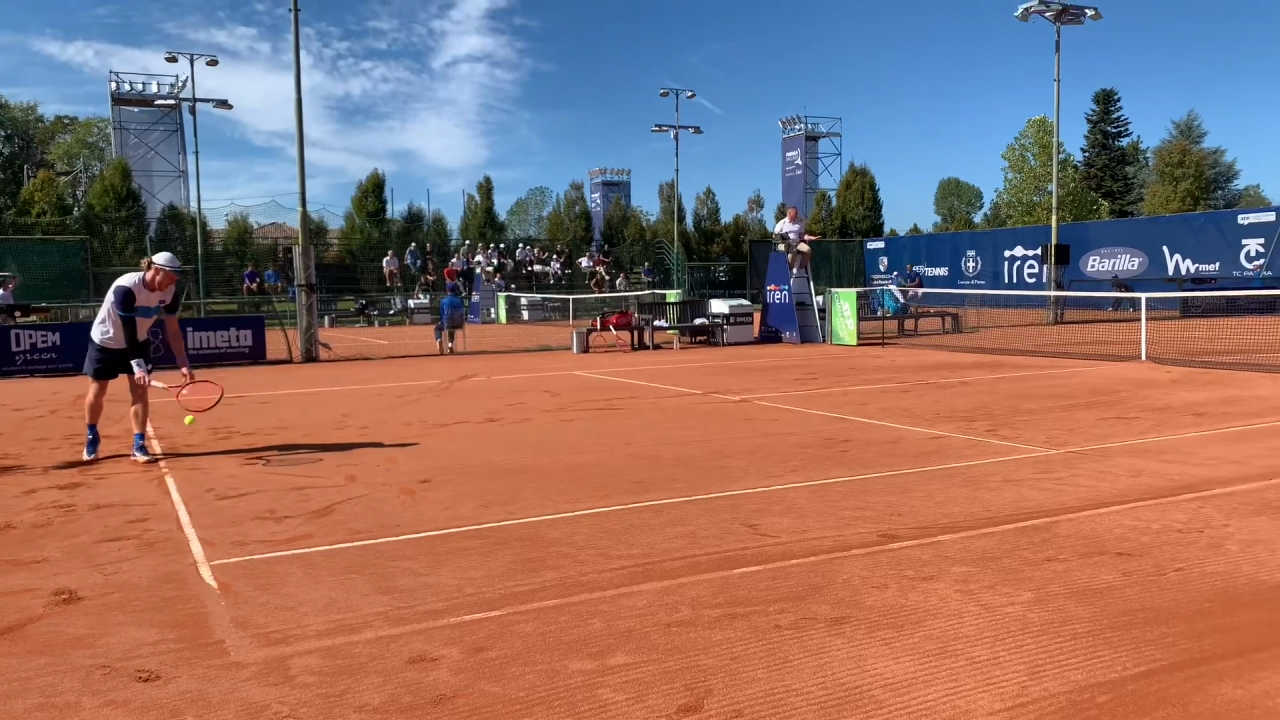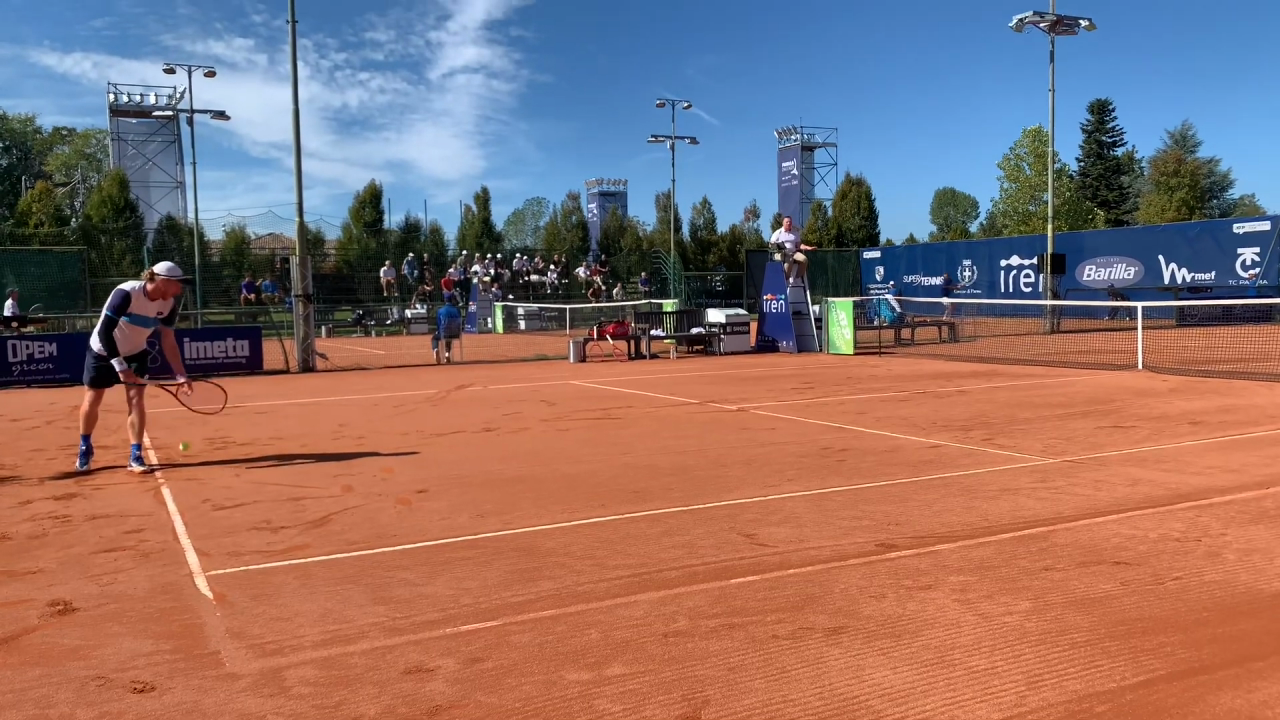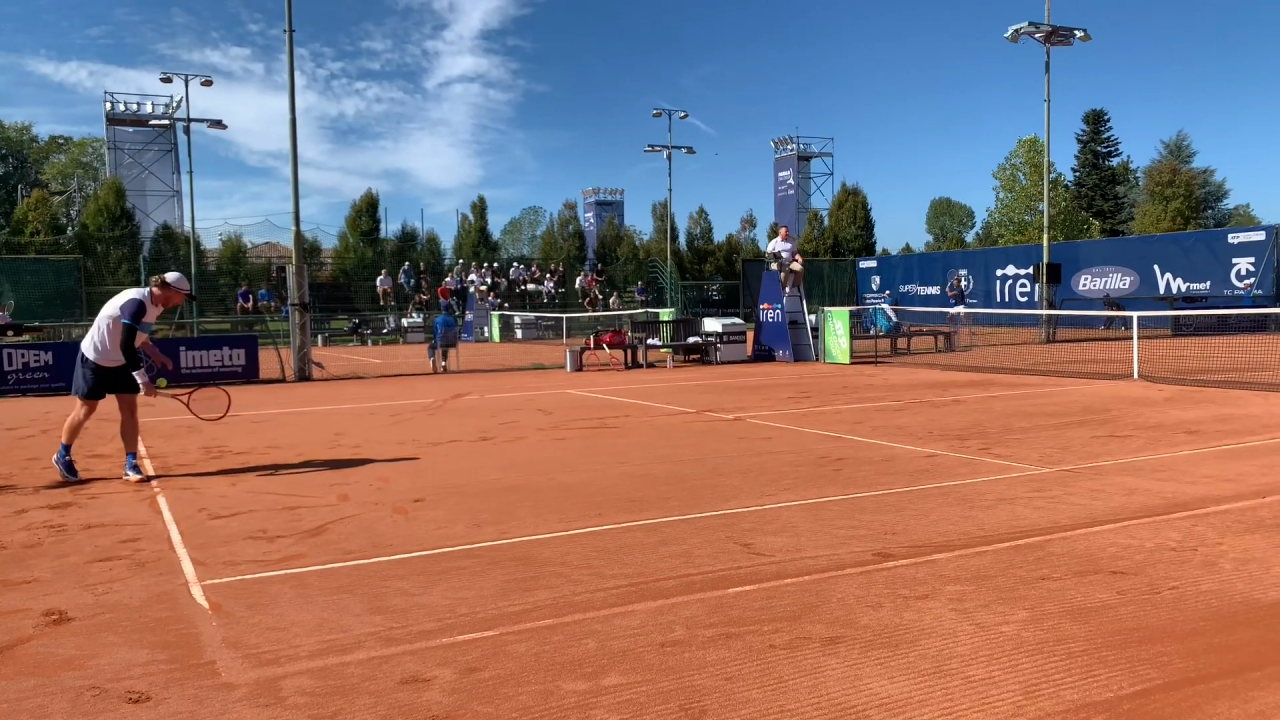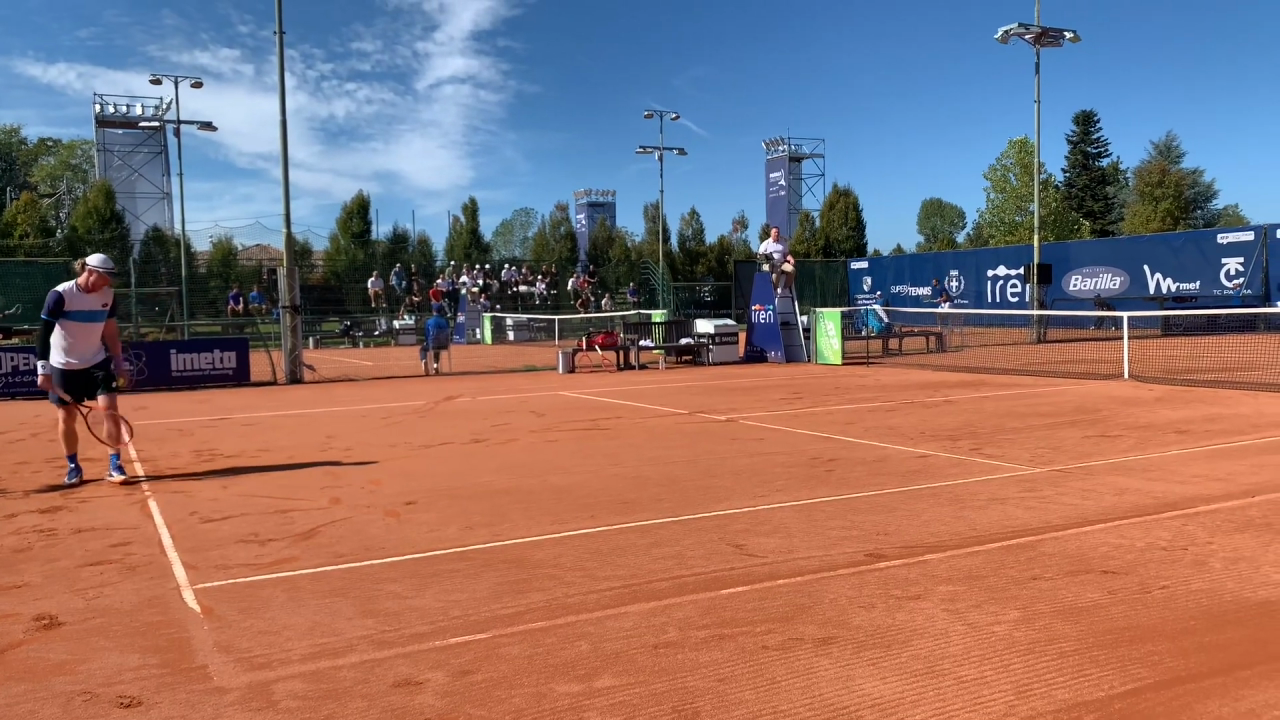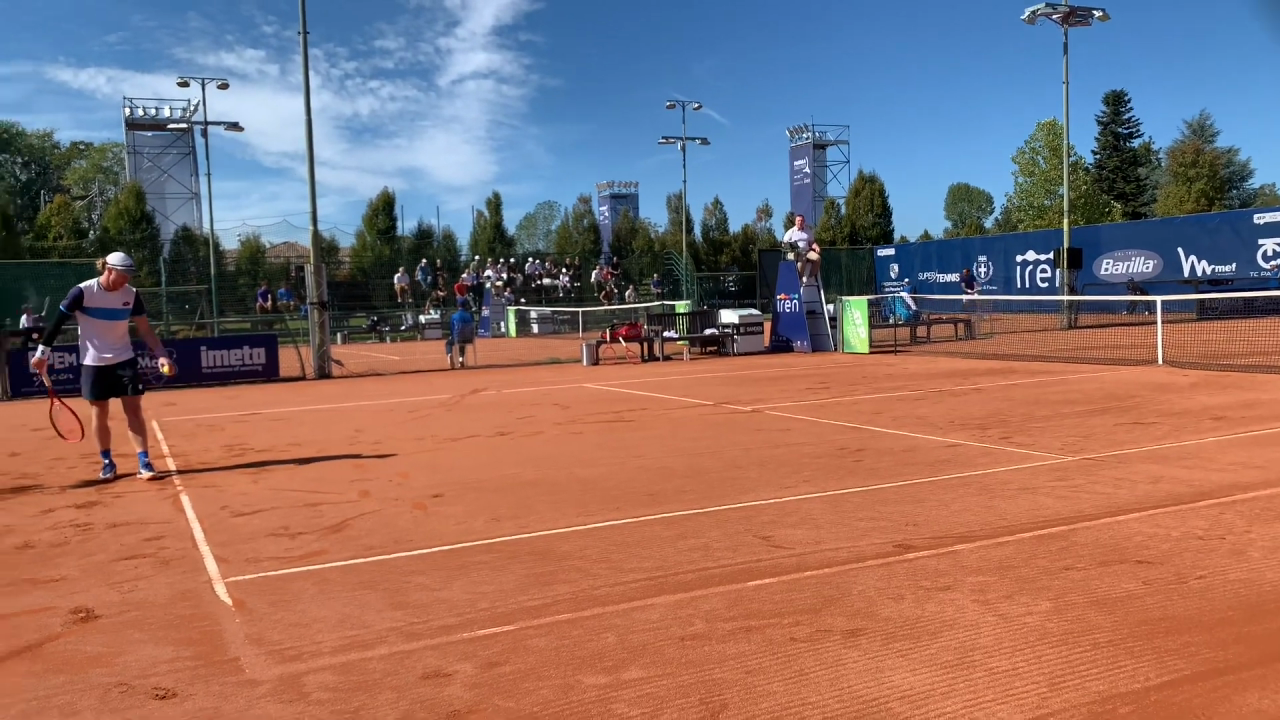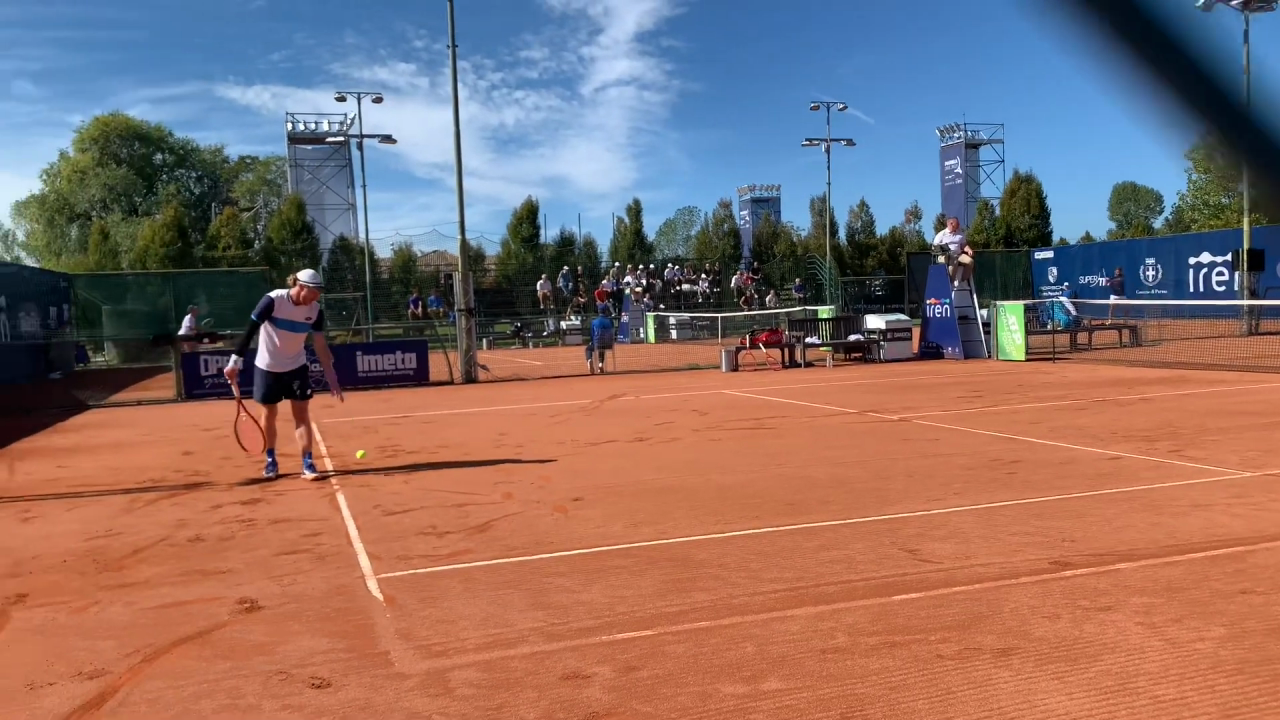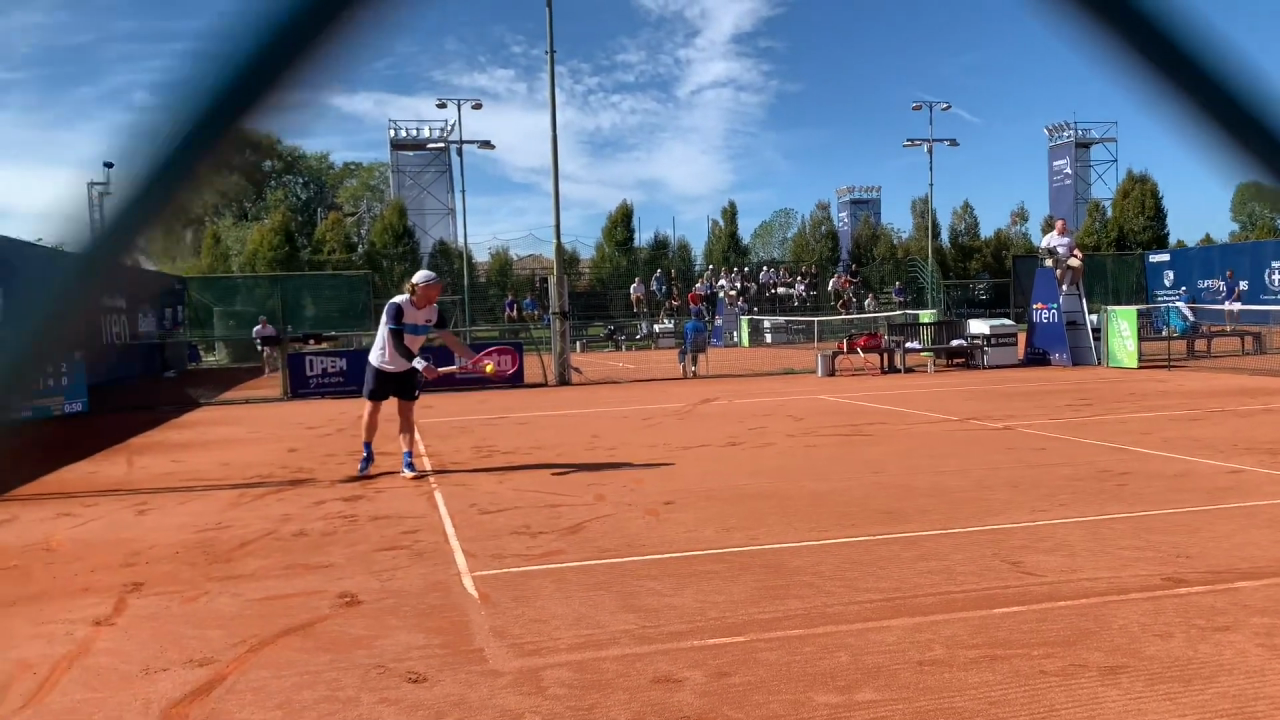
dt=0.7s
person 1, frame 1
left shoulder: (170, 292)
right shoulder: (126, 288)
left elbow: (173, 330)
right elbow: (129, 332)
left wrist: (183, 363)
right wrist: (139, 367)
left hip: (138, 342)
right hip: (104, 342)
left knee: (140, 390)
right knee: (96, 392)
left ankle: (139, 445)
right ankle: (92, 437)
person 1, frame 2
left shoulder: (168, 305)
right shoulder: (126, 294)
left elbow: (168, 342)
right elbow: (104, 332)
left wrist: (181, 376)
right wrist: (120, 366)
left hip: (135, 353)
right hip: (103, 351)
left knee: (136, 400)
right knee: (92, 401)
left ankle: (135, 456)
right ankle: (85, 448)
person 1, frame 3
left shoulder: (157, 306)
right shoulder: (136, 302)
right elbow: (125, 344)
left wrist: (156, 355)
right wrist: (142, 380)
left hip: (122, 361)
right hip: (95, 359)
left knee: (130, 409)
right knee: (84, 411)
left ankle: (131, 465)
right ankle: (63, 456)
person 1, frame 4
left shoulder: (107, 296)
right shoulder: (60, 295)
left elbow: (111, 332)
right elbow: (44, 334)
left wrist: (119, 363)
right wrist: (43, 370)
left hip: (97, 363)
right hip: (64, 366)
left knee: (109, 410)
right knee: (66, 419)
left ankle: (115, 465)
right ankle: (73, 466)
person 1, frame 5
left shoulder: (131, 294)
right shoulder: (83, 292)
left elbow: (144, 329)
right elbow: (58, 321)
left wrist: (161, 355)
right wrist: (42, 353)
left hip: (124, 360)
right hip: (94, 363)
left knee: (134, 410)
right knee: (99, 414)
left ankle: (144, 462)
right ankle: (107, 462)
person 1, frame 6
left shoulder: (315, 310)
right shoulder: (272, 301)
left elbow: (321, 347)
right elbow: (250, 332)
left wrist: (332, 379)
right wrist: (234, 362)
left hip: (297, 367)
right hip: (267, 368)
left knee: (301, 414)
right knee: (268, 414)
left ankle: (308, 463)
right ankle: (271, 460)
person 1, frame 7
left shoulder: (433, 311)
right shoulder: (397, 306)
left elbow: (451, 341)
right elbow: (398, 344)
left wrist: (477, 359)
right wrist: (422, 364)
left hip: (407, 368)
right hip: (380, 365)
left knee: (406, 413)
right knee: (372, 410)
left ankle: (407, 462)
right ankle: (367, 454)
